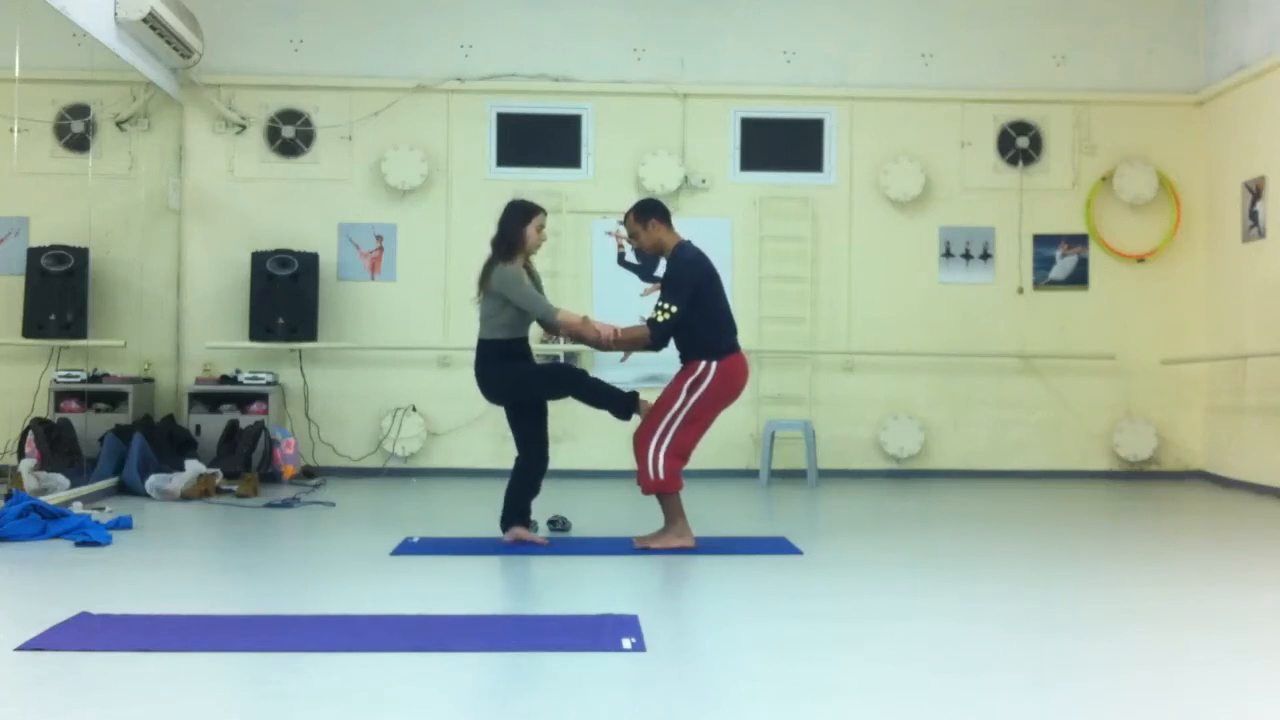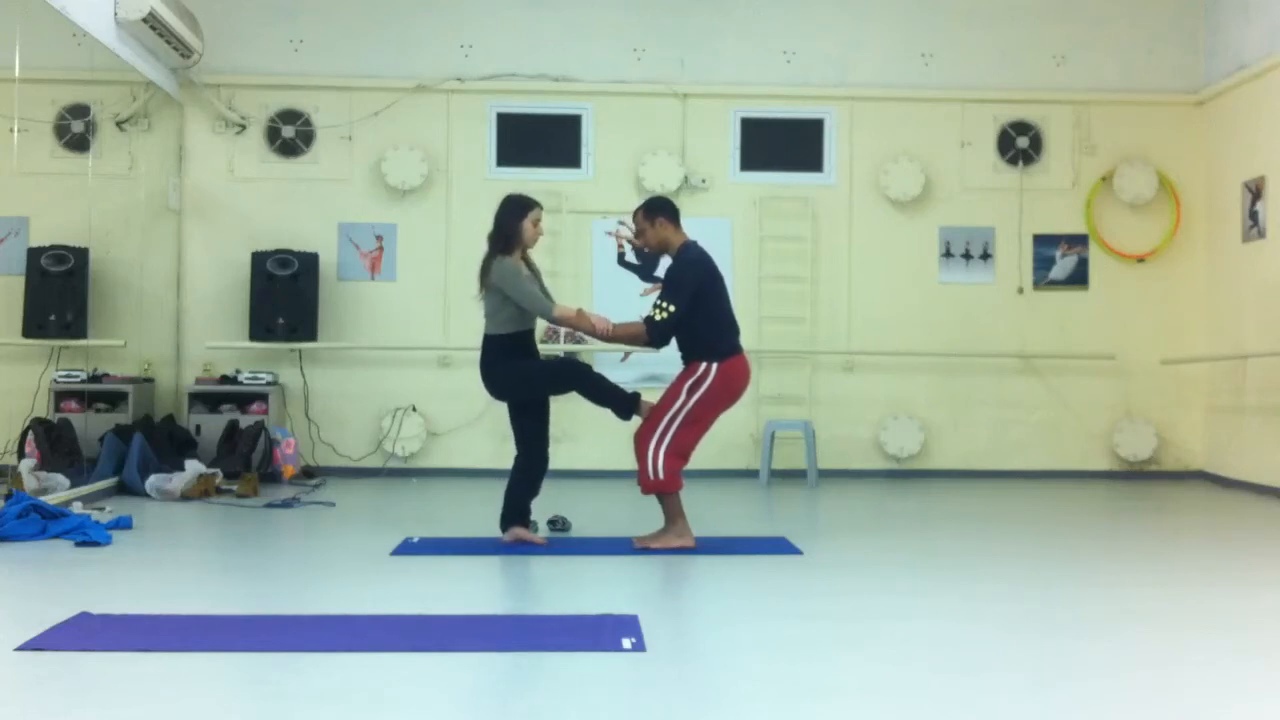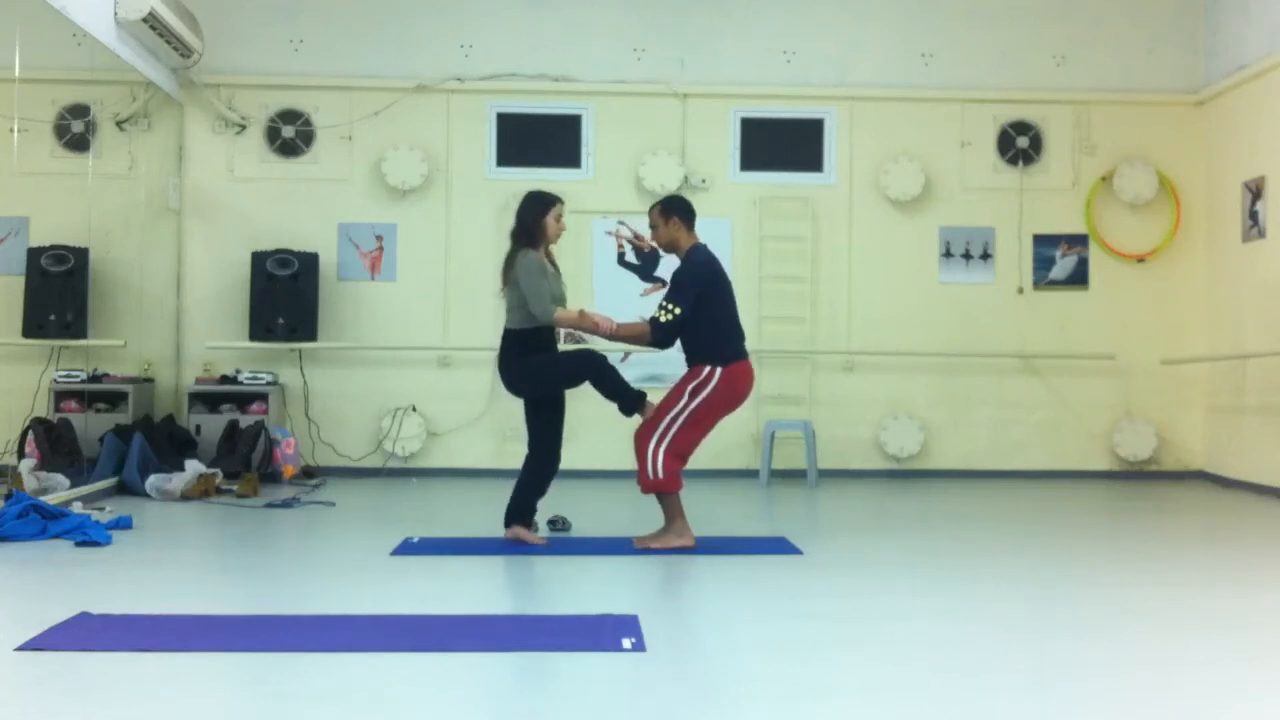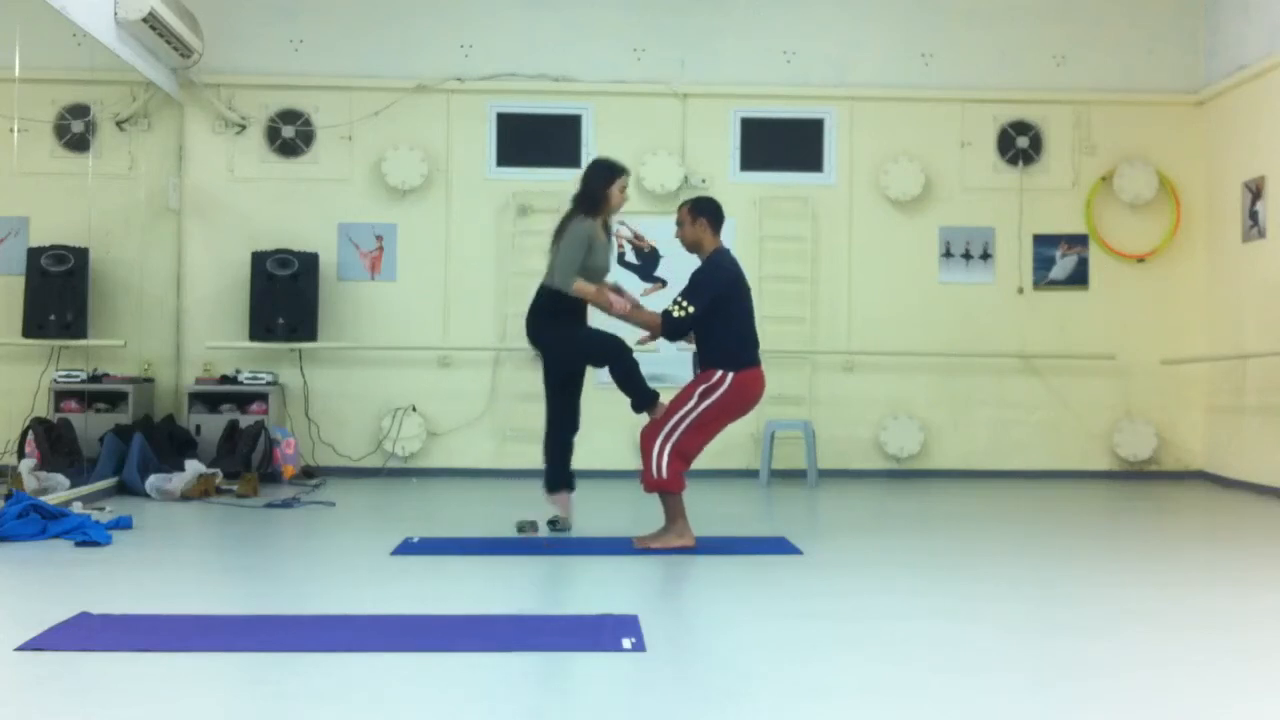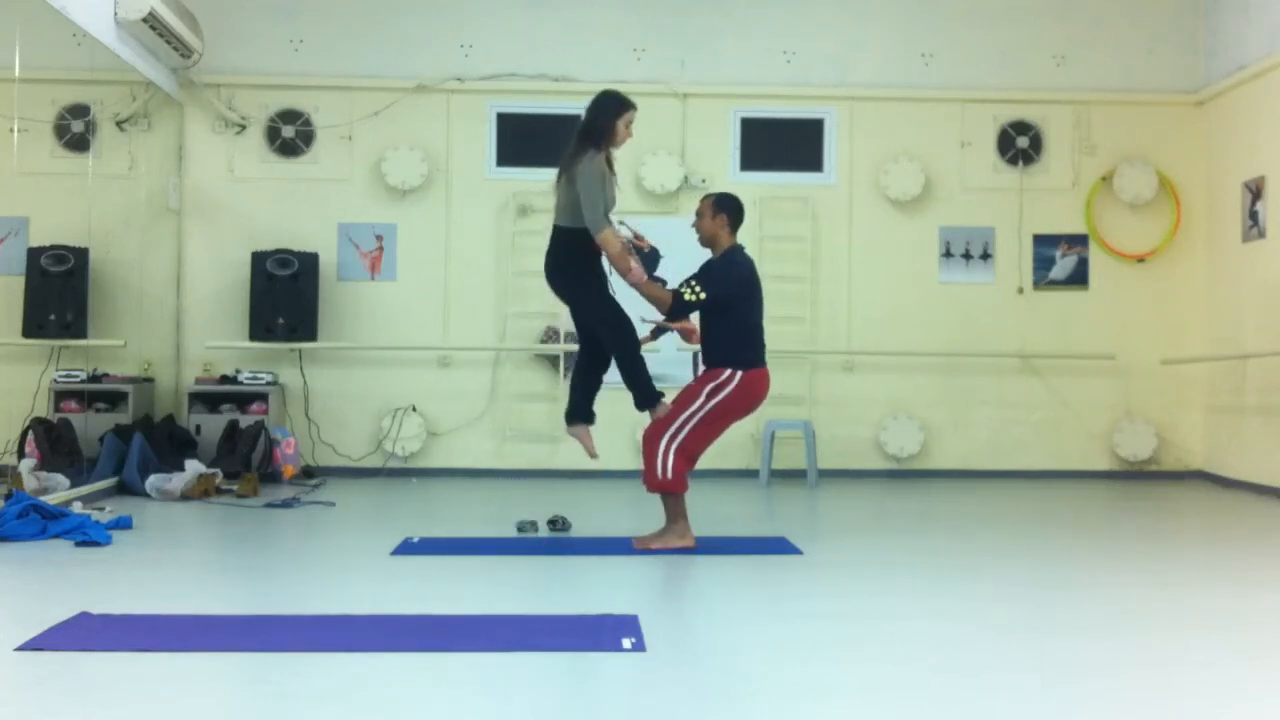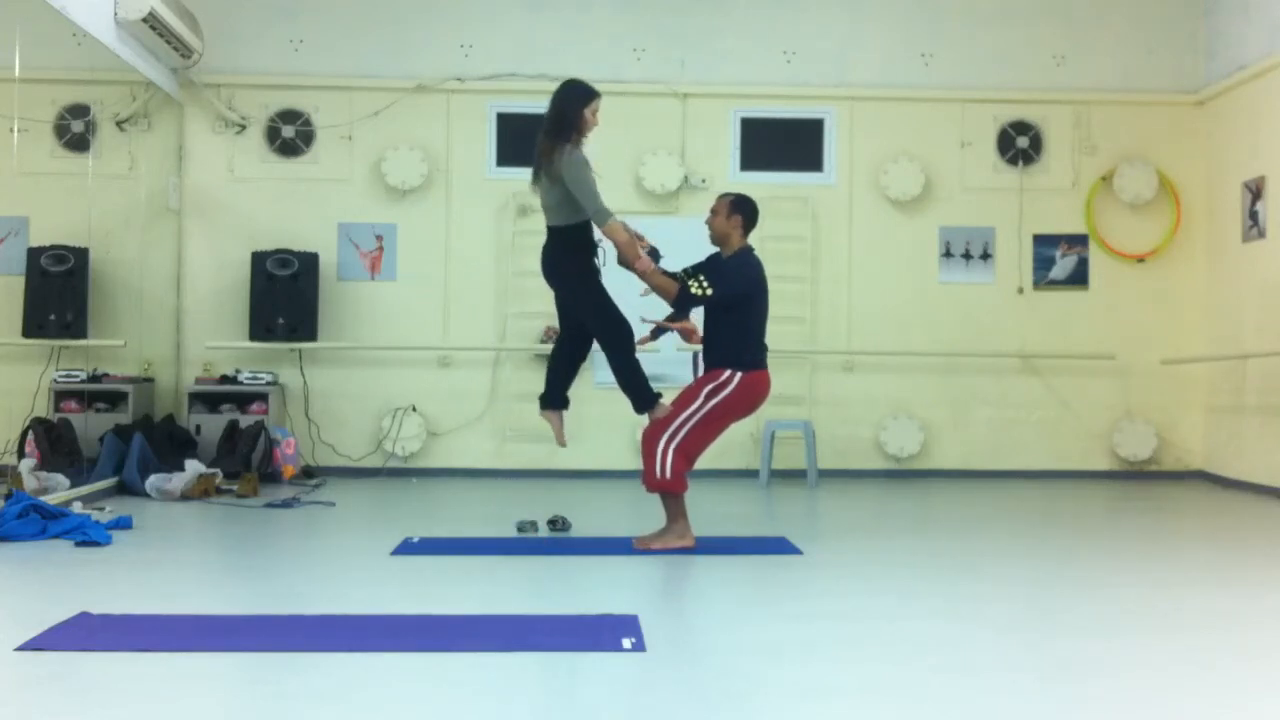
dt=0.5s
person 1, frame 1
left shoulder: (528, 272)
right shoulder: (502, 272)
left elbow: (548, 322)
right elbow: (545, 311)
left wrist: (584, 333)
right wrist: (590, 325)
left hip: (519, 364)
right hip: (497, 368)
left knee: (535, 452)
right knee: (568, 378)
left ankle: (514, 524)
right ankle: (636, 406)
person 1, frame 2
left shoulder: (526, 266)
right shoulder: (502, 267)
left elbow: (549, 309)
right elbow: (542, 308)
left wrist: (587, 324)
right wrist: (586, 318)
left hip: (523, 361)
right hip: (502, 364)
left knee: (534, 451)
right knee: (573, 372)
left ankle: (514, 524)
right ankle: (638, 407)
person 1, frame 3
left shoulder: (545, 261)
right shoulder: (526, 260)
left elbow: (557, 314)
right elbow: (543, 312)
left wrist: (590, 322)
right wrist: (590, 319)
left hip: (540, 358)
right hip: (520, 360)
left knee: (546, 451)
right knee: (591, 362)
left ankle: (517, 522)
right ankle: (641, 406)
person 1, frame 4
left shoulder: (601, 227)
right shoulder: (582, 226)
right elbow: (565, 279)
left wrist: (616, 292)
right wrist: (605, 298)
left hip: (567, 321)
right hip: (548, 321)
left knee: (565, 412)
right knee: (615, 350)
left ankle: (559, 487)
right ankle: (651, 407)
person 1, frame 5
left shoulder: (600, 161)
right shoulder: (589, 162)
right elbow: (594, 222)
left wrist: (622, 245)
right wrist: (623, 263)
left hip: (582, 260)
right hip: (569, 261)
left knee: (597, 343)
right knee: (619, 331)
left ankle: (579, 418)
right ankle: (652, 405)
person 1, frame 6
left shoulder: (557, 153)
right shoulder: (568, 157)
right elbow: (595, 210)
left wrist: (622, 233)
right wrist: (630, 250)
left hip: (566, 254)
right hip: (570, 257)
left knee: (576, 334)
right knee: (615, 332)
left ankle: (553, 405)
right ankle: (650, 406)
person 2, frame 1
left shoulder: (685, 263)
right shoulder: (685, 261)
left elbow: (659, 332)
right elbow: (663, 334)
left wrist: (610, 336)
right wrist: (615, 341)
left hip: (715, 369)
right hip: (711, 367)
left knee: (654, 442)
right knee: (654, 441)
left ankle: (678, 531)
right ankle: (674, 528)
person 2, frame 2
left shoulder: (687, 264)
right shoulder: (691, 260)
left elbow: (656, 330)
right elbow: (662, 332)
left wrist: (604, 331)
right wrist: (611, 331)
left hip: (715, 370)
right hip: (716, 368)
left knee: (655, 442)
right knee: (655, 440)
left ankle: (678, 530)
right ankle: (674, 527)
person 2, frame 3
left shoulder: (694, 268)
right shoulder: (700, 263)
left elbow: (661, 333)
right elbow: (669, 331)
left wrist: (606, 330)
right wrist: (616, 330)
left hip: (719, 375)
right hip: (720, 372)
left knee: (654, 442)
right knee: (656, 439)
left ankle: (678, 530)
right ankle: (675, 528)
person 2, frame 4
left shoulder: (714, 271)
right shoulder: (719, 266)
left elbow: (673, 326)
right elbow: (687, 324)
left wrist: (622, 310)
right wrist: (634, 309)
left hip: (731, 380)
right hip: (731, 377)
left knee: (660, 440)
right knee: (663, 440)
left ankle: (679, 530)
right ankle: (675, 527)
person 2, frame 5
left shoulder: (731, 267)
right shoulder: (722, 265)
left elbow: (676, 305)
right elbow: (680, 298)
left hip: (737, 378)
right hip: (730, 374)
left knee: (663, 440)
right knee: (666, 438)
left ankle: (679, 531)
right ankle: (675, 528)
person 2, frame 6
left shoulder: (741, 268)
right shoulder: (721, 263)
left elbow: (684, 298)
right elbow: (677, 281)
left wrist: (643, 270)
left hip: (738, 379)
right hip: (729, 375)
left knee: (663, 439)
right knee: (665, 437)
left ankle: (679, 530)
right ankle: (676, 527)
